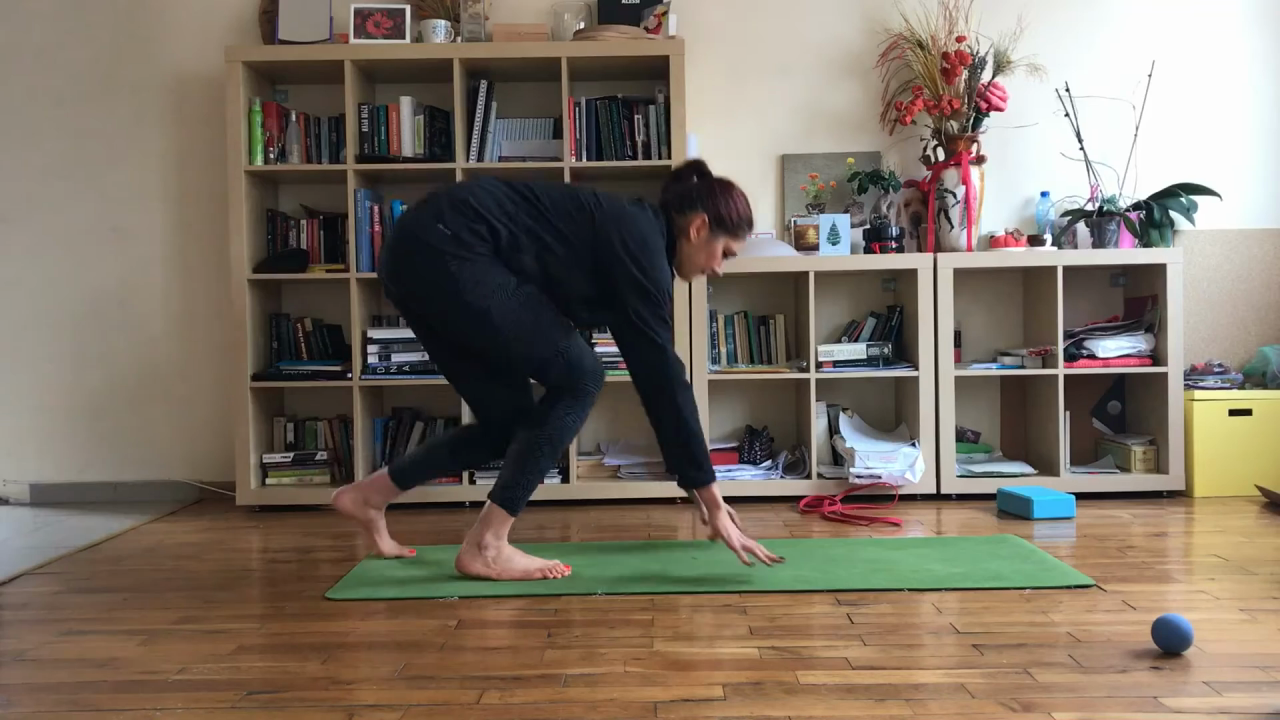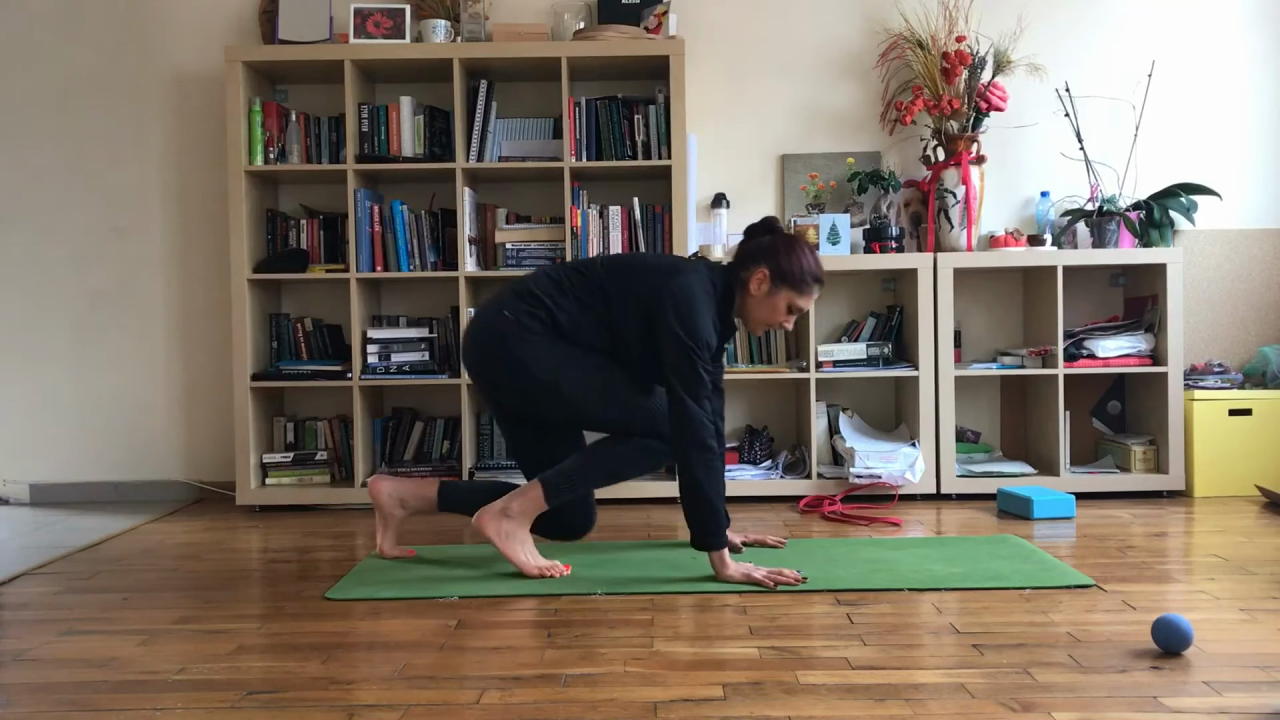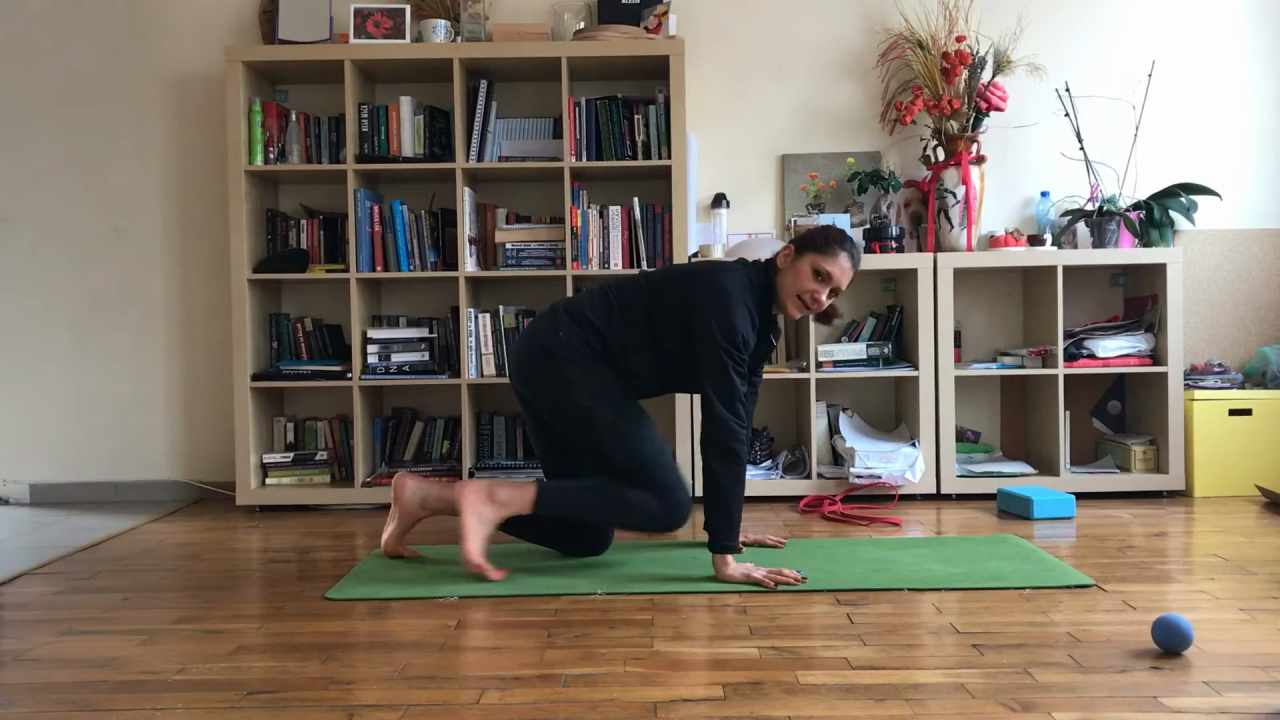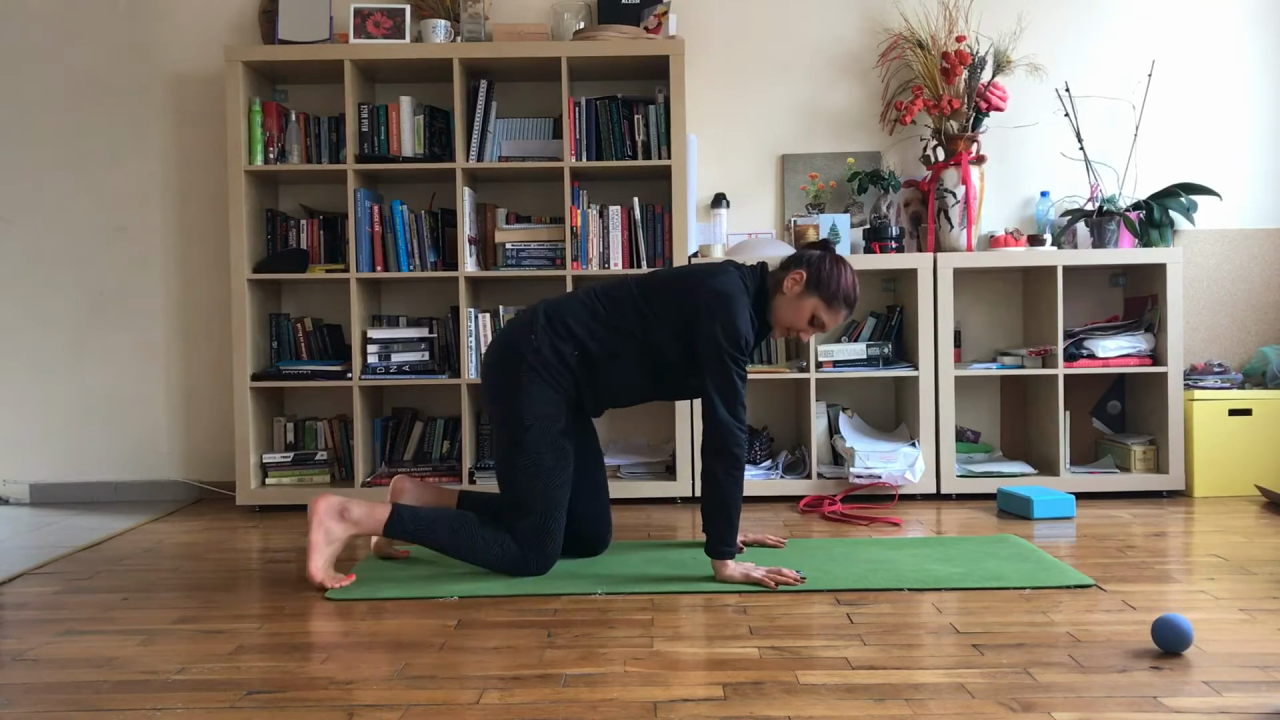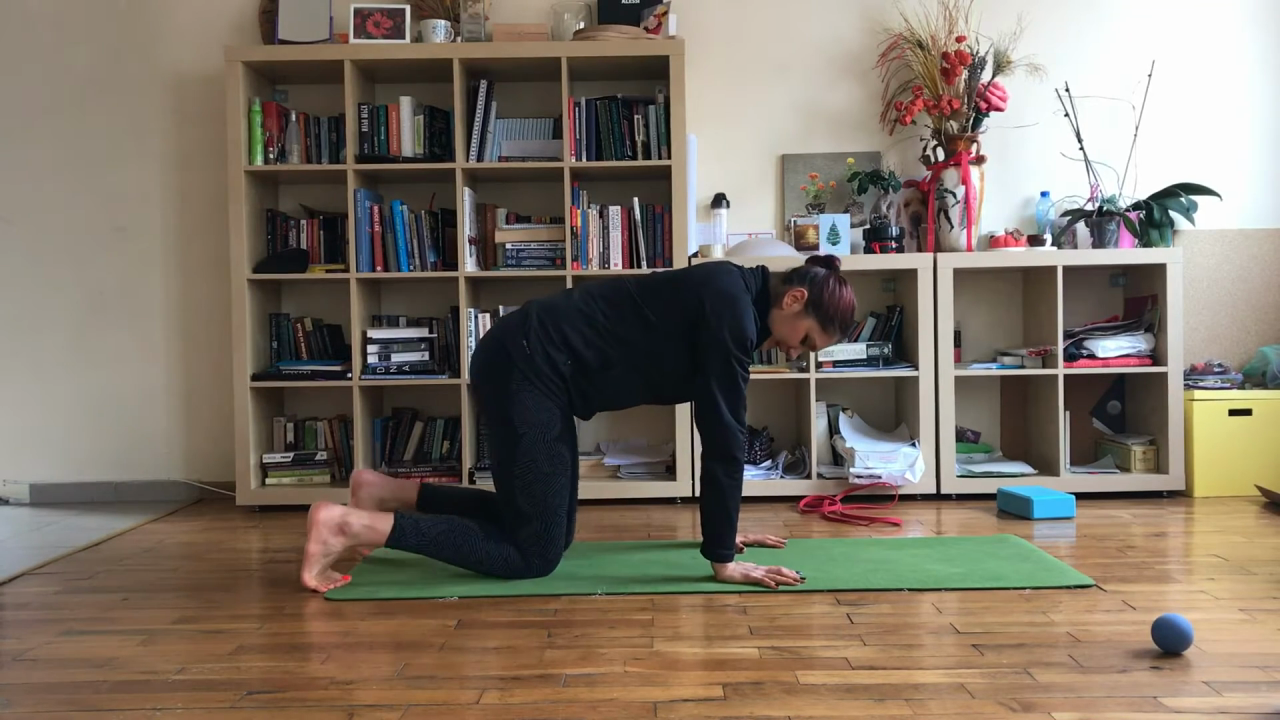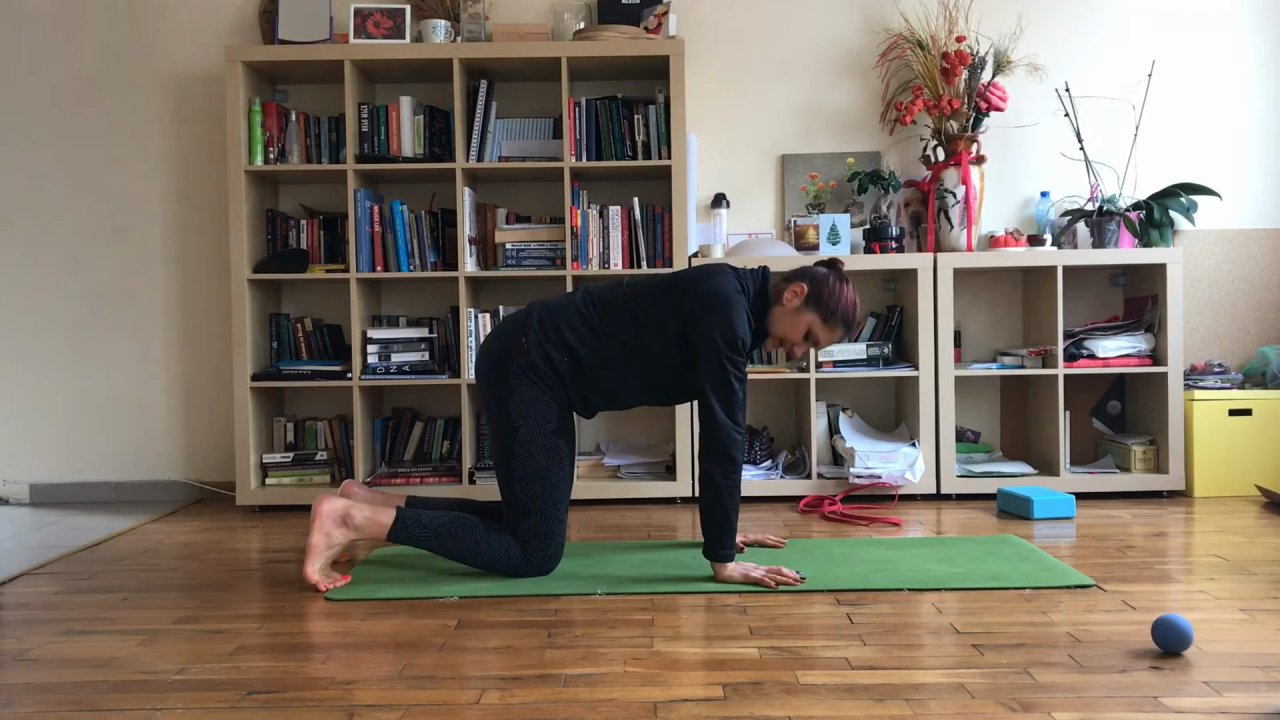
dt=0.5s
person 1, frame 1
left shoulder: (633, 237)
right shoulder: (640, 241)
left elbow: (654, 370)
right elbow: (661, 373)
left wrist: (700, 480)
right wrist: (708, 498)
left hip: (421, 255)
right hip: (445, 251)
left knee: (512, 423)
right knee: (577, 380)
left ankle: (366, 495)
right ankle: (487, 545)
person 1, frame 2
left shoulder: (710, 303)
right shoulder: (690, 296)
left elbow: (706, 419)
right elbow: (692, 430)
left wrist: (718, 526)
right wrist: (720, 557)
left hip: (513, 343)
right hip: (511, 337)
left knee: (569, 518)
right knee: (662, 427)
left ankle: (402, 495)
right ankle: (510, 516)
person 1, frame 3
left shoulder: (759, 315)
right shoulder: (729, 295)
left elbow: (736, 422)
right elbow: (723, 427)
left wrist: (726, 526)
right wrist: (724, 557)
left hip: (565, 362)
right hip: (561, 355)
left knee: (588, 534)
right knee: (667, 504)
left ankle: (424, 494)
right ankle: (495, 499)
person 1, frame 4
left shoulder: (742, 307)
right shoulder: (728, 300)
left elbow: (723, 425)
right elbow: (723, 432)
left wrist: (724, 528)
right wrist: (724, 559)
left hip: (550, 373)
right hip: (533, 366)
left knee: (589, 537)
right knee: (530, 553)
left ankle: (420, 497)
right ankle: (348, 516)
person 1, frame 5
left shoulder: (733, 301)
right shoulder: (732, 305)
left elbow: (717, 425)
right elbow: (723, 435)
left wrist: (722, 528)
right wrist: (723, 559)
left hip: (531, 364)
right hip: (525, 367)
left knee: (549, 528)
right knee: (533, 553)
left ankle: (386, 490)
right ankle: (346, 524)
person 1, frame 6
left shoulder: (739, 310)
right shoulder: (726, 305)
left elbow: (726, 427)
right elbow: (720, 435)
left wrist: (724, 528)
right wrist: (723, 558)
left hip: (537, 368)
right hip: (526, 365)
left knee: (533, 525)
right knee: (535, 553)
left ankle: (370, 501)
right ankle: (349, 519)
